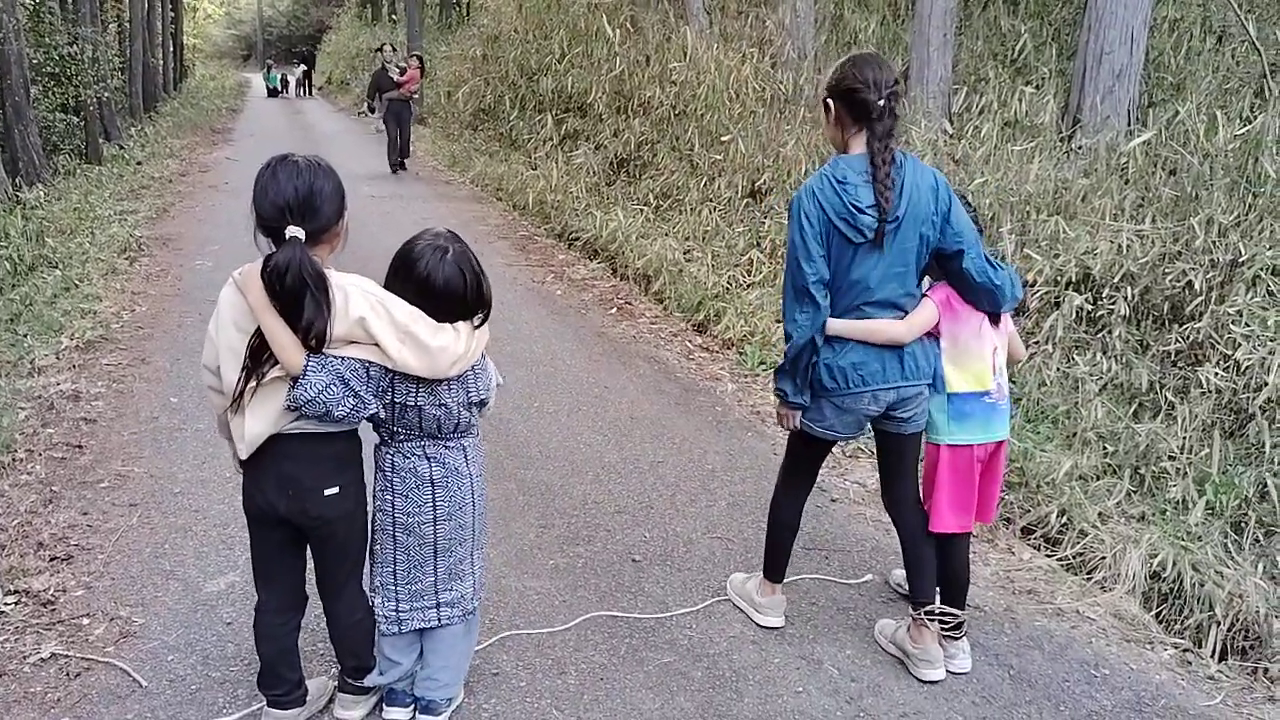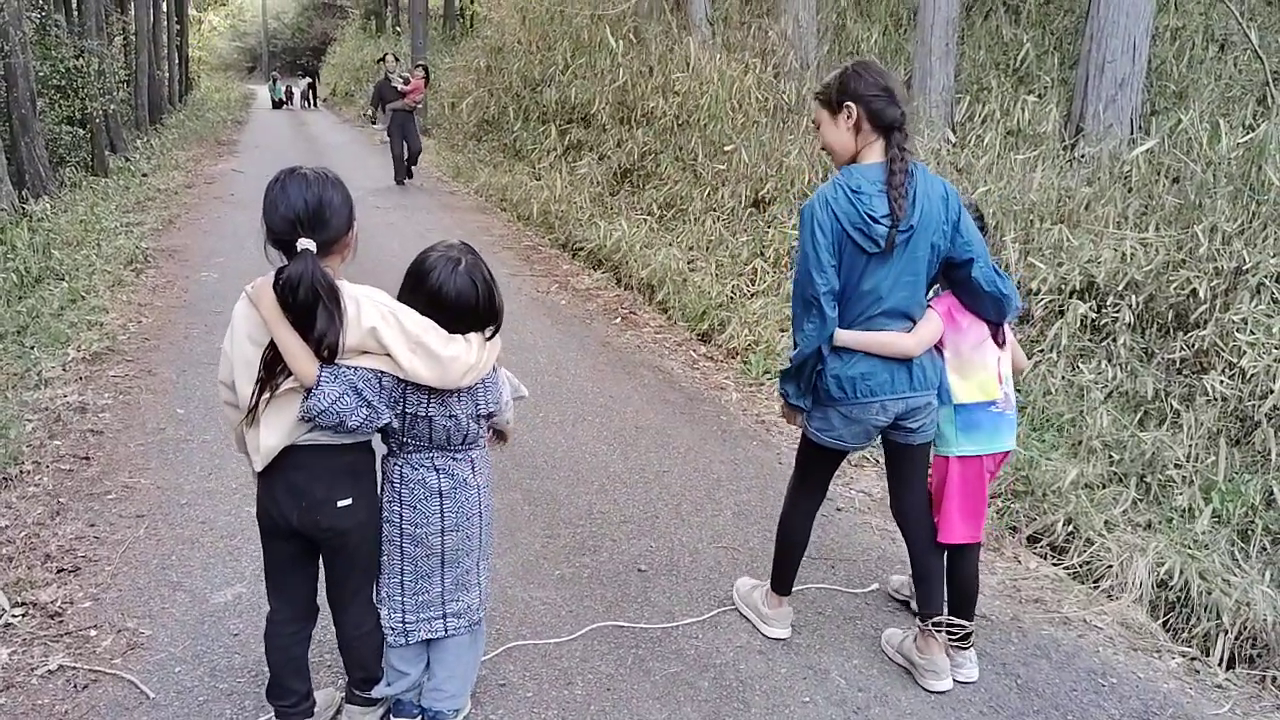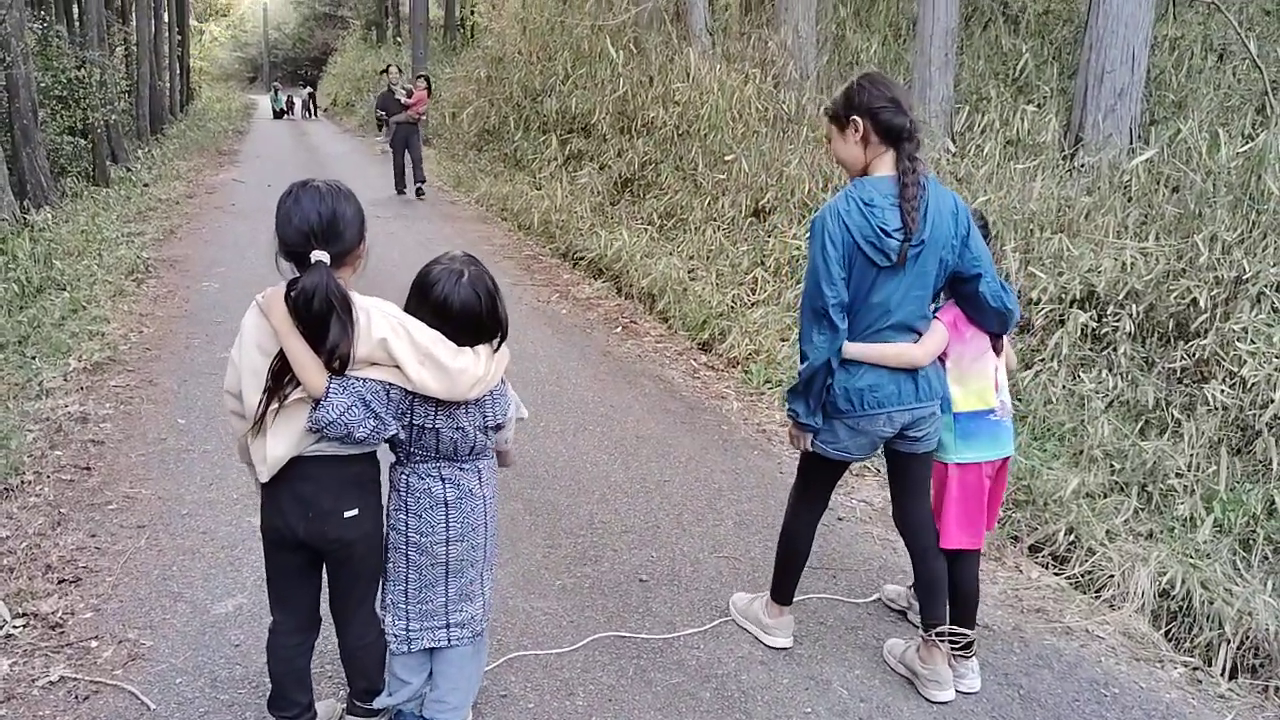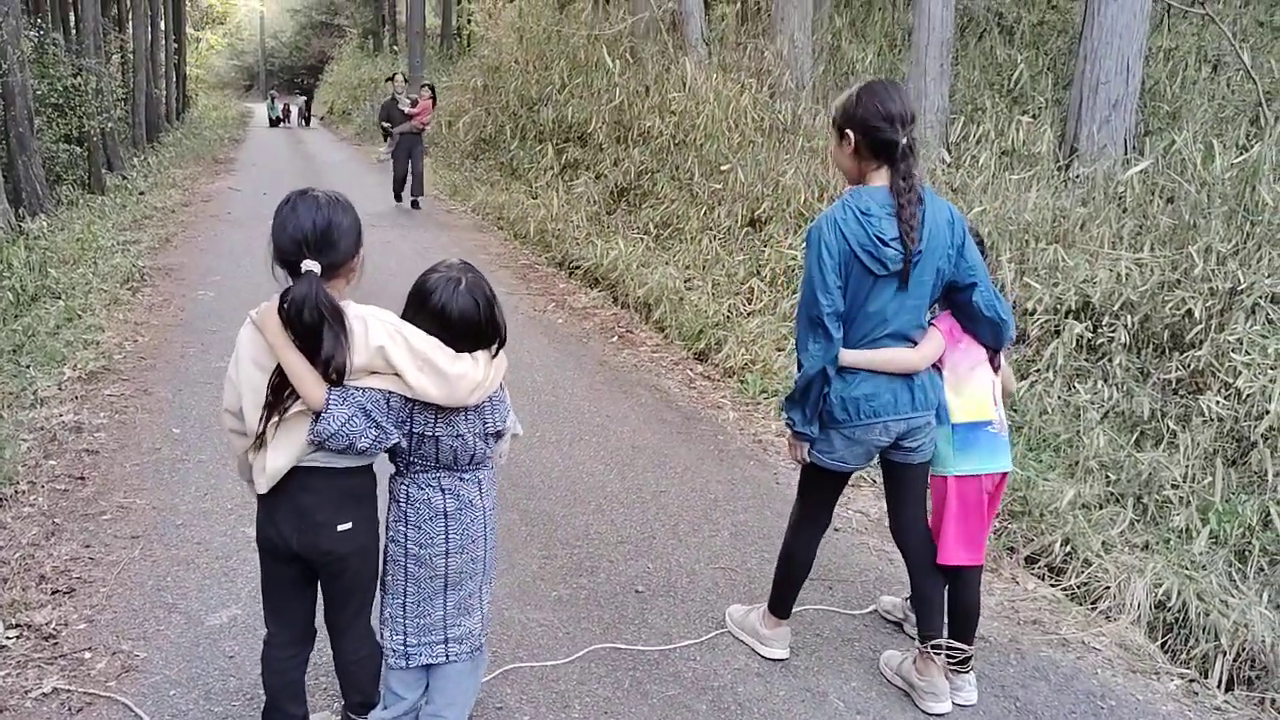
dt=0.3s
person 1, frame 1
left shoulder: (815, 196)
right shoulder: (930, 186)
left elbow: (806, 304)
right elbow: (975, 270)
left wrist: (791, 387)
right wrist: (1011, 293)
left hip: (840, 375)
right hip: (909, 372)
left knee: (795, 480)
right knee: (904, 494)
left ankle: (768, 592)
right ankle: (924, 633)
person 1, frame 2
left shoulder: (828, 204)
right shoulder: (938, 194)
left elbow: (815, 312)
right elbow: (982, 281)
left wrist: (796, 389)
right wrist: (1007, 310)
left hip: (847, 385)
right hip: (916, 381)
left knee: (805, 492)
right knee: (914, 504)
left ankle: (775, 603)
right ankle: (931, 645)
person 1, frame 3
left shoulder: (838, 216)
right shoulder: (947, 207)
left elbow: (824, 325)
right elbow: (990, 297)
left wrist: (804, 407)
right wrist: (1002, 327)
left hip: (854, 397)
right hip: (920, 393)
left knee: (807, 502)
right knee: (917, 514)
left ankle: (776, 611)
right ankle: (935, 656)
person 1, frame 4
left shoulder: (835, 225)
right shoulder: (943, 218)
left elbow: (820, 333)
right elbow: (983, 308)
left wrist: (801, 416)
right wrist: (997, 349)
left hip: (850, 406)
right hip: (915, 402)
left knee: (810, 516)
right knee: (913, 524)
left ankle: (773, 624)
right ankle: (930, 667)
person 2, frame 1
left shoulder: (238, 293)
right shoulder: (354, 300)
left elbow: (216, 380)
right elbow: (441, 352)
right wrist: (475, 330)
left hip: (263, 469)
right hip: (330, 468)
left knee: (276, 593)
right knee: (344, 588)
person 2, frame 2
left shoulder: (251, 307)
right shoulder: (368, 312)
left elbow: (232, 394)
right elbow: (454, 362)
right wrist: (487, 341)
left hip: (278, 481)
right hip: (344, 479)
left knee: (287, 606)
right knee: (354, 599)
person 2, frame 3
left shoulder: (261, 317)
right shoulder: (376, 323)
left elbow: (238, 404)
right elbow: (463, 376)
right wrist: (496, 354)
left hip: (282, 491)
right hip: (349, 491)
left knee: (290, 618)
right knee: (356, 612)
person 2, frame 4
left shoulder: (257, 329)
right shoulder: (374, 332)
left elbow: (235, 419)
right elbow: (462, 380)
right wrist: (494, 360)
left hip: (278, 504)
right hip: (345, 502)
left knee: (285, 630)
right knee: (351, 625)
person 3, frame 1
left shoulder: (944, 295)
left elbow: (902, 332)
right elbow: (1018, 353)
left wrist: (830, 325)
left hip: (957, 427)
right hip: (992, 420)
left knee: (951, 525)
right knee: (953, 518)
left ankle: (952, 638)
right ankle: (928, 575)
person 3, frame 2
left shoulder: (946, 305)
left elbow: (910, 345)
right elbow: (1019, 363)
left wrist: (836, 336)
left hip: (964, 438)
right hip: (995, 431)
left knee: (960, 539)
right knee: (943, 519)
left ankle: (960, 650)
person 3, frame 3
left shoulder: (951, 315)
left elbow: (918, 355)
right elbow: (1009, 364)
left wrist: (845, 348)
left hip: (964, 445)
right hip: (994, 437)
left knee: (960, 545)
right knee: (946, 529)
left ankle: (962, 659)
right ankle: (924, 597)
person 3, frame 4
left shoulder: (947, 324)
left elbow: (915, 360)
right elbow: (1008, 385)
left wrist: (842, 355)
left hip: (964, 457)
right hip: (992, 451)
left knee: (962, 559)
right knee: (948, 542)
left ankle: (959, 671)
right ankle: (920, 609)
person 4, frame 1
left shoulder: (379, 364)
right shoulder: (473, 362)
left elbow: (302, 367)
left wrist: (257, 298)
left hip: (399, 489)
right hip: (457, 487)
left knee: (397, 584)
right knee: (453, 586)
person 4, frame 2
left shoulder: (391, 375)
right shoulder: (483, 374)
left elbow: (314, 378)
right elbow: (502, 419)
left wrist: (271, 310)
right wrist: (498, 430)
left hip: (407, 500)
right hip: (465, 501)
left knee: (405, 595)
right knee: (460, 596)
person 4, frame 3
left shoulder: (399, 385)
right shoulder: (491, 387)
left elbow: (323, 390)
left wrist: (281, 320)
left hip: (414, 512)
right hip: (471, 513)
left knee: (409, 607)
right knee: (463, 608)
person 4, frame 4
left shoulder: (398, 395)
right shoulder: (493, 395)
left elbow: (323, 400)
right elbow: (497, 450)
left wrist: (275, 334)
left hip: (414, 521)
right hip: (471, 525)
left knee: (407, 619)
right knee: (462, 619)
